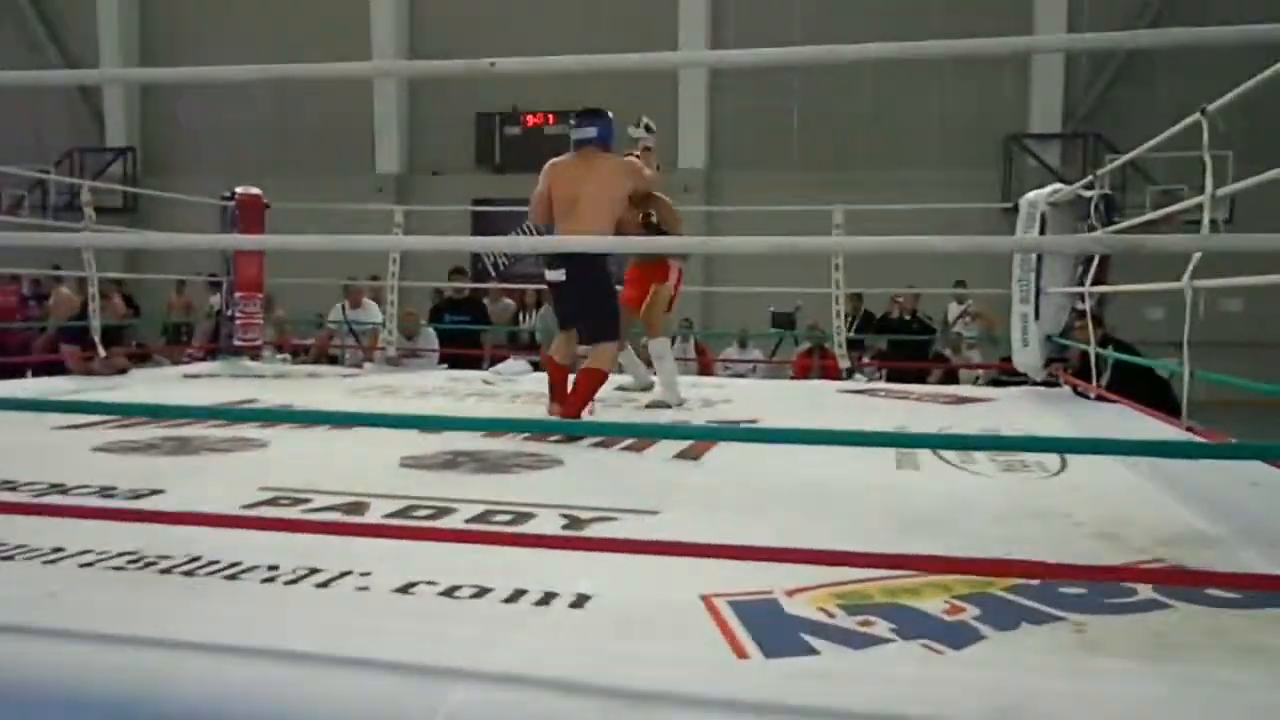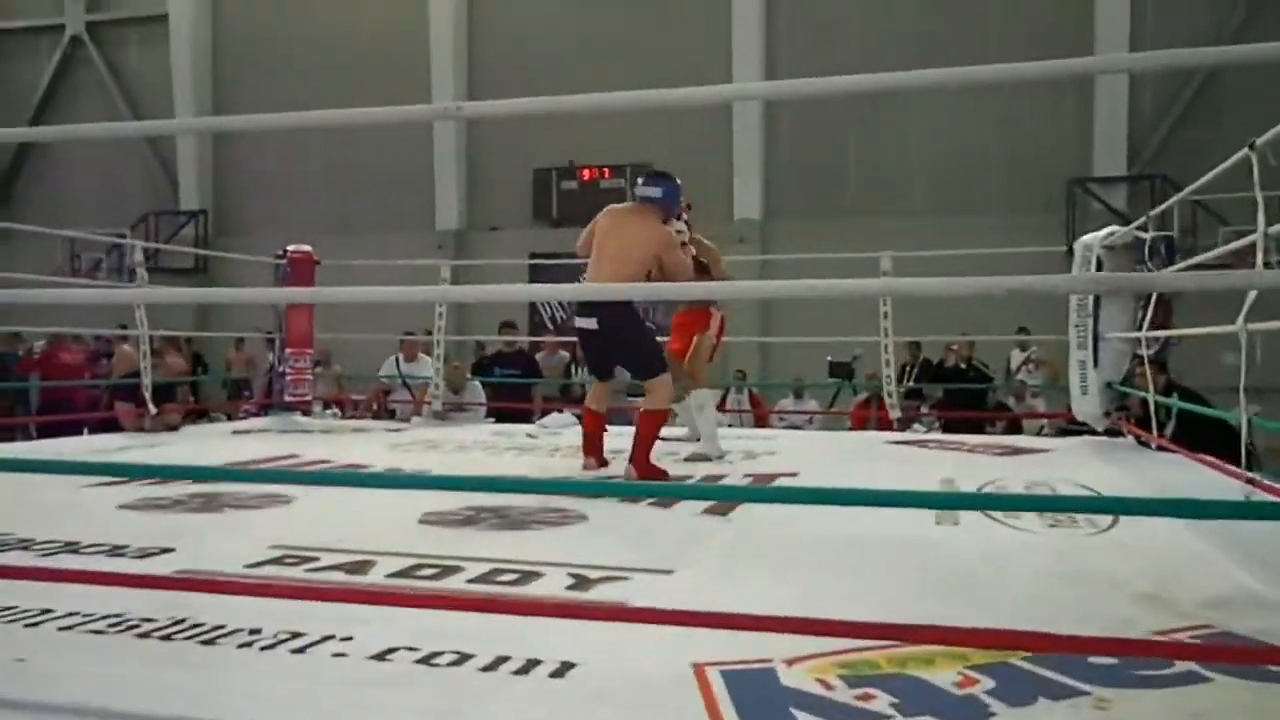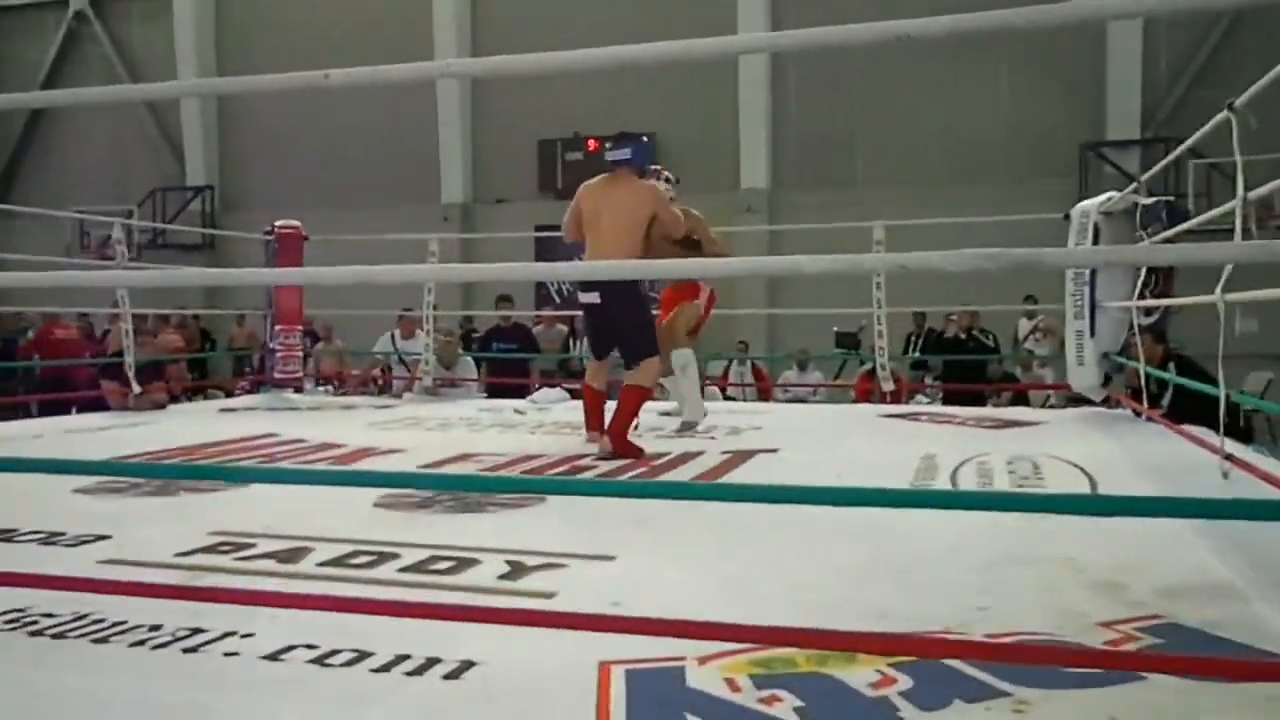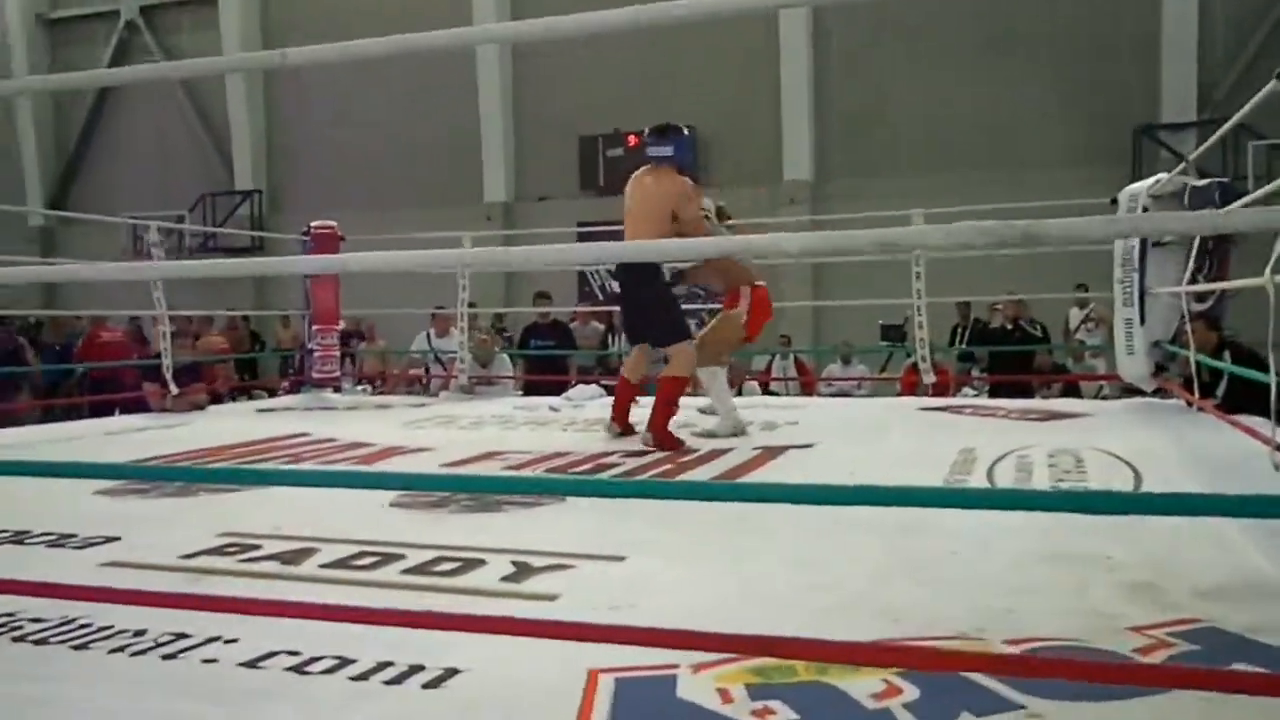
dt=0.3s
person 1, frame 1
left shoulder: (554, 168)
right shoulder: (625, 168)
left elbow: (537, 217)
right elbow: (650, 184)
left hip: (557, 261)
right hip: (589, 262)
left knee: (568, 332)
right knee: (605, 347)
left ankle: (557, 401)
right ankle: (569, 413)
person 1, frame 2
left shoulder: (609, 213)
right shoulder: (661, 235)
left elbow: (582, 249)
right elbow: (685, 277)
right wrist: (680, 248)
left hip: (586, 309)
right hip: (616, 310)
left knee: (603, 383)
right knee: (661, 384)
left ankle: (592, 453)
right ankle: (639, 463)
person 1, frame 3
left shoulder: (588, 189)
right shoulder: (649, 192)
left elbow: (570, 234)
right elbow: (677, 231)
left hip: (590, 284)
right hip: (621, 284)
left knee: (600, 359)
right knee: (648, 363)
left ankle: (595, 426)
right ankle: (614, 436)
person 1, frame 4
left shoulder: (638, 179)
right shoulder: (679, 186)
right elbow: (699, 233)
right wrist: (702, 216)
left hip: (629, 273)
right hip: (642, 275)
left knee: (642, 349)
right knee: (684, 352)
left ankle: (619, 419)
right ankle: (657, 430)
person 2, frame 1
left shoulder: (661, 206)
left wrist: (657, 234)
left hip: (664, 269)
right hip: (638, 270)
left knee: (650, 320)
left ankle: (670, 393)
right ankle: (642, 378)
person 2, frame 2
left shoulder: (702, 248)
left elbow: (726, 283)
left wrist: (701, 270)
left hip: (707, 316)
right hip: (684, 316)
left knee: (693, 370)
right knee: (669, 378)
left ankle: (711, 445)
right ankle: (696, 430)
person 2, frame 3
left shoulder: (689, 218)
left elbow: (721, 253)
left wrist: (695, 245)
left hip: (696, 290)
right hip: (673, 293)
left knee: (671, 331)
right knee: (658, 354)
left ankle: (693, 407)
right ankle: (686, 404)
person 2, frame 4
left shoulder: (708, 233)
right shoulder: (714, 229)
left hip: (749, 299)
right hip: (746, 298)
left knee: (703, 351)
right knee: (709, 345)
left ankle: (728, 421)
right ankle: (722, 403)
